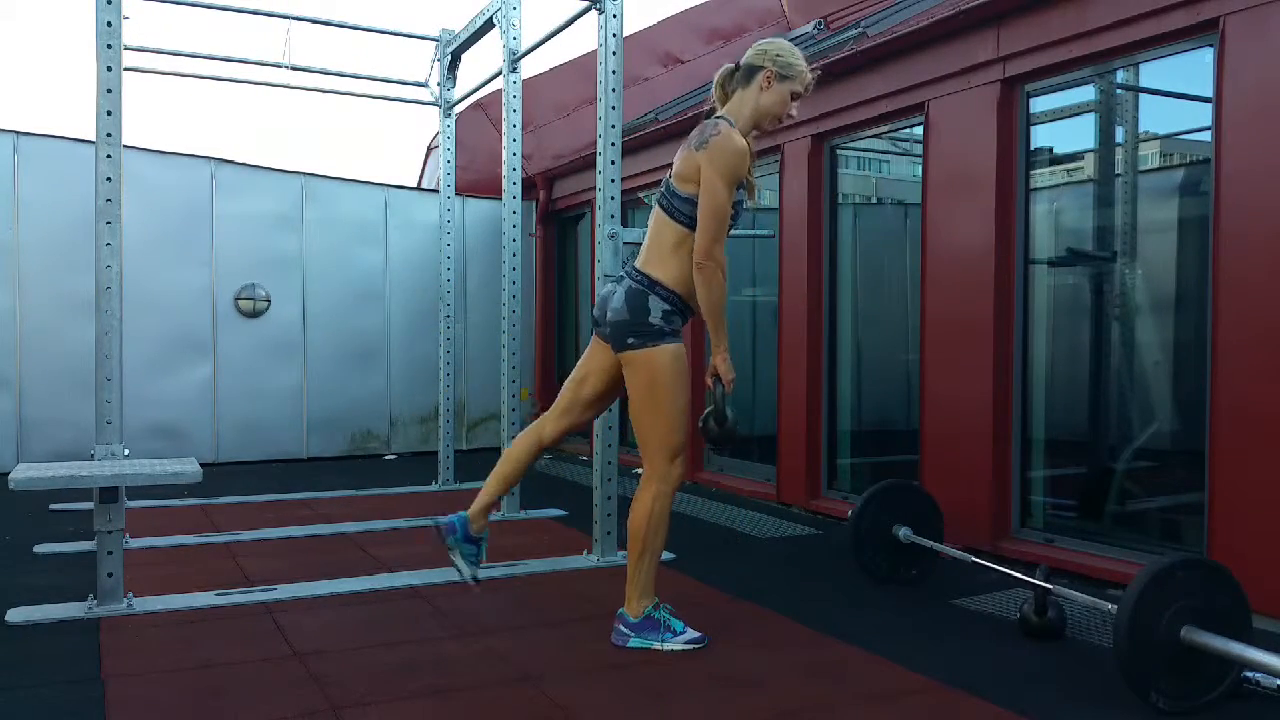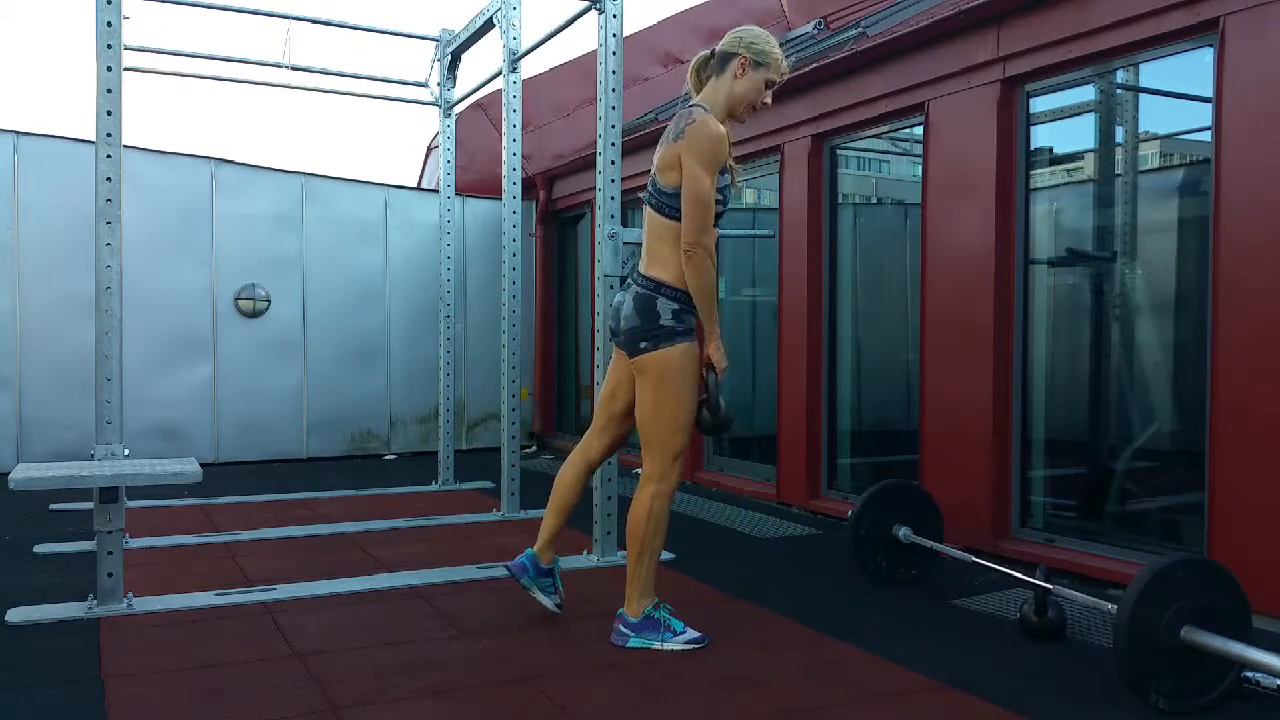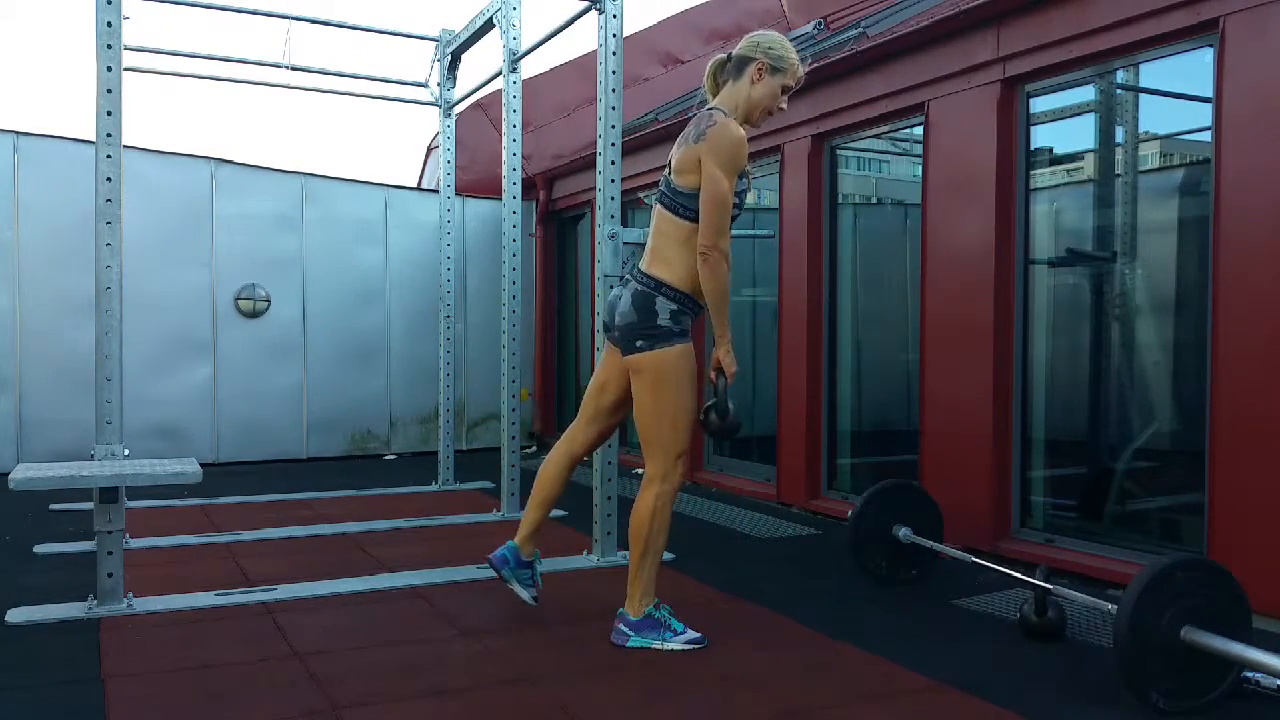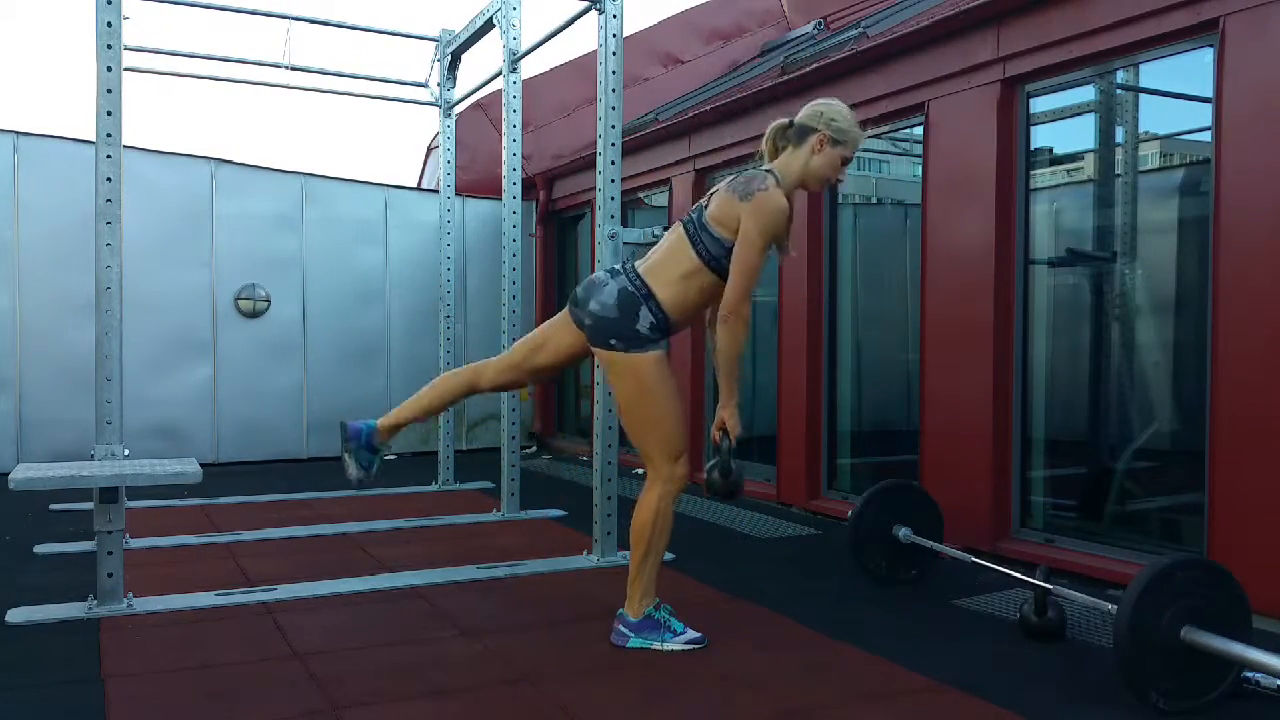
dt=0.5s
person 1, frame 1
left shoulder: (713, 134)
right shoulder: (730, 142)
right elbow: (707, 258)
left wrist: (711, 342)
right wrist: (721, 349)
left hip: (629, 299)
right hip: (651, 312)
left knee: (555, 421)
right knee: (665, 471)
left ankle: (470, 524)
right ankle: (637, 617)
person 1, frame 2
left shoulder: (688, 125)
right shoulder: (707, 130)
right elbow: (695, 247)
left wrist: (699, 331)
right wrist: (713, 336)
left hip: (642, 304)
right hip: (662, 313)
left knee: (598, 443)
right knee: (662, 473)
left ankle: (539, 559)
right ankle: (637, 617)
person 1, frame 3
left shoulder: (702, 127)
right shoulder: (725, 133)
right elbow: (711, 250)
left wrist: (710, 335)
right wrist: (723, 340)
left hip: (637, 301)
right hip: (659, 313)
left knee: (584, 432)
right knee: (666, 472)
left ankle: (520, 550)
right ankle: (637, 617)
person 1, frame 4
left shoulder: (753, 185)
right shoulder: (771, 200)
left elbow: (720, 302)
right elbow: (733, 311)
left wrist: (723, 389)
right wrist: (728, 401)
left hip: (608, 295)
right hip: (629, 318)
left knee: (493, 374)
right knee: (669, 471)
left ankle: (375, 434)
right ankle: (637, 617)
